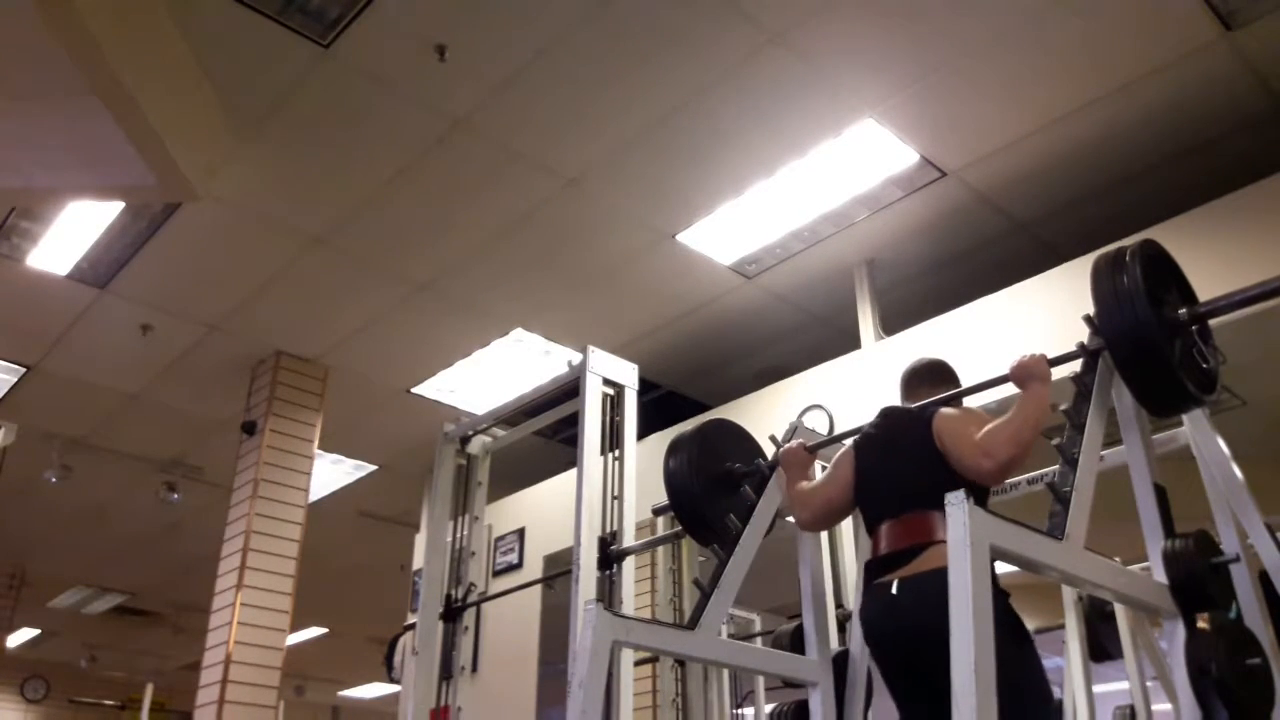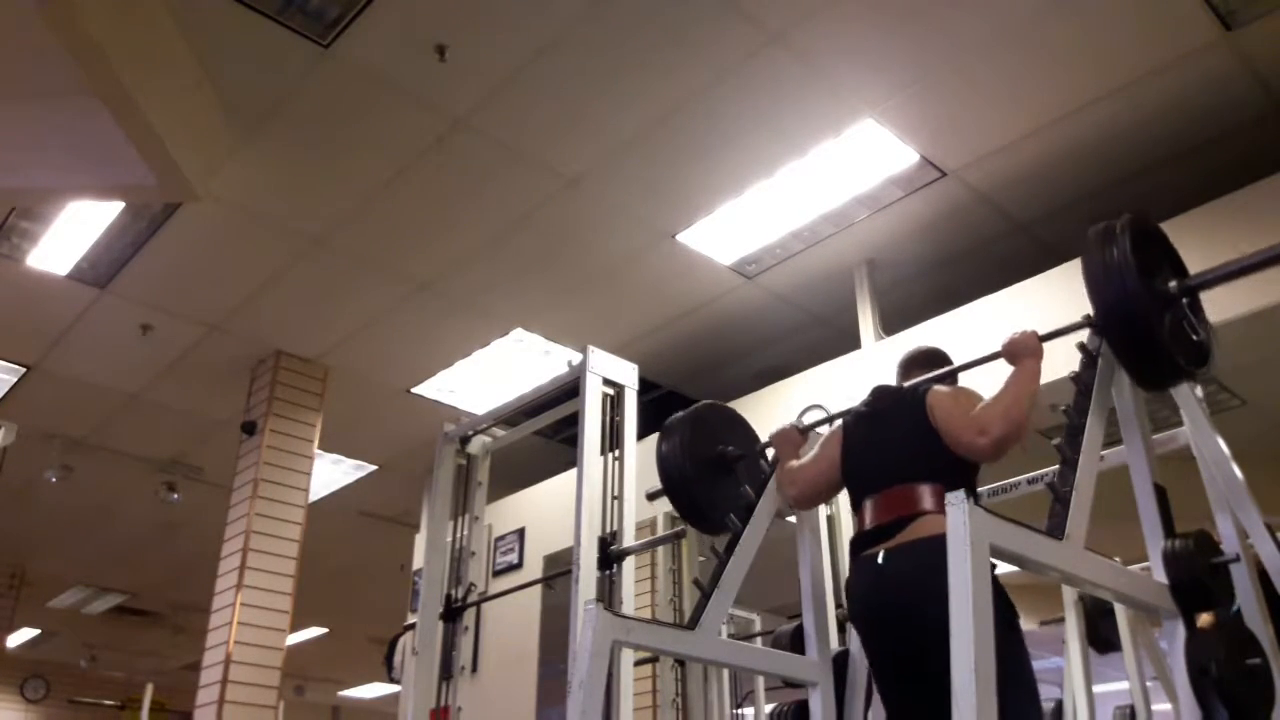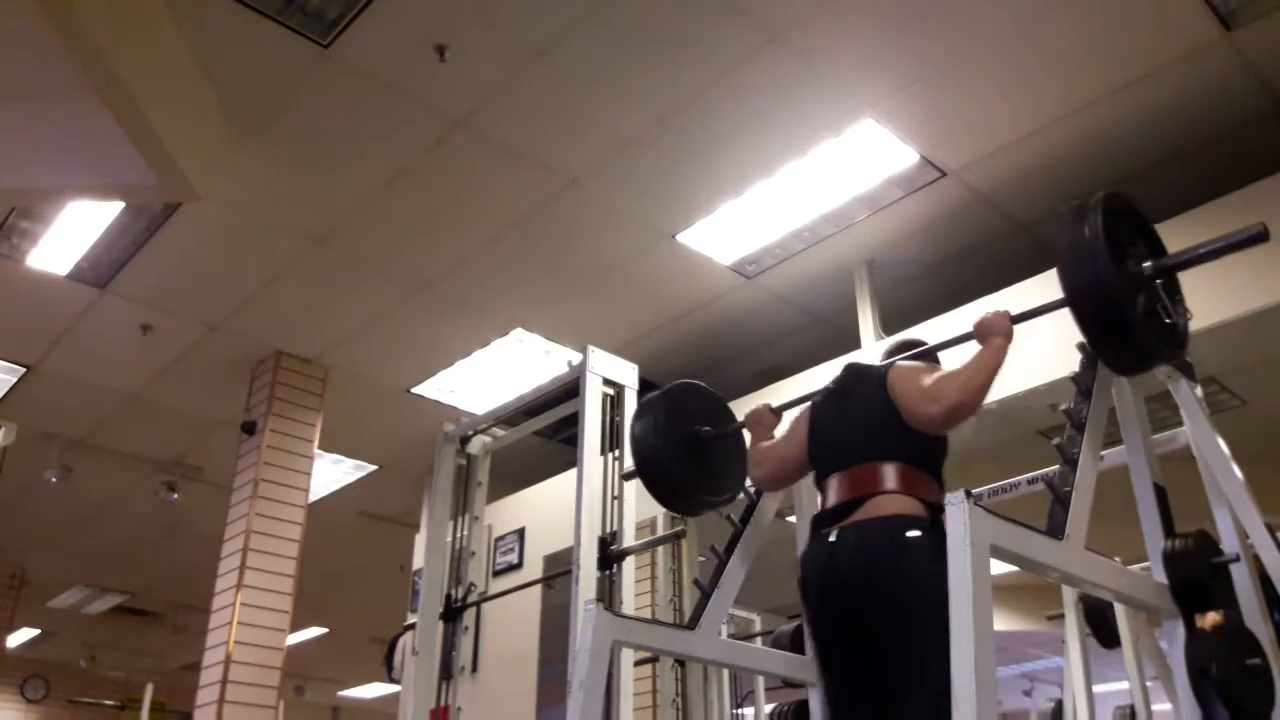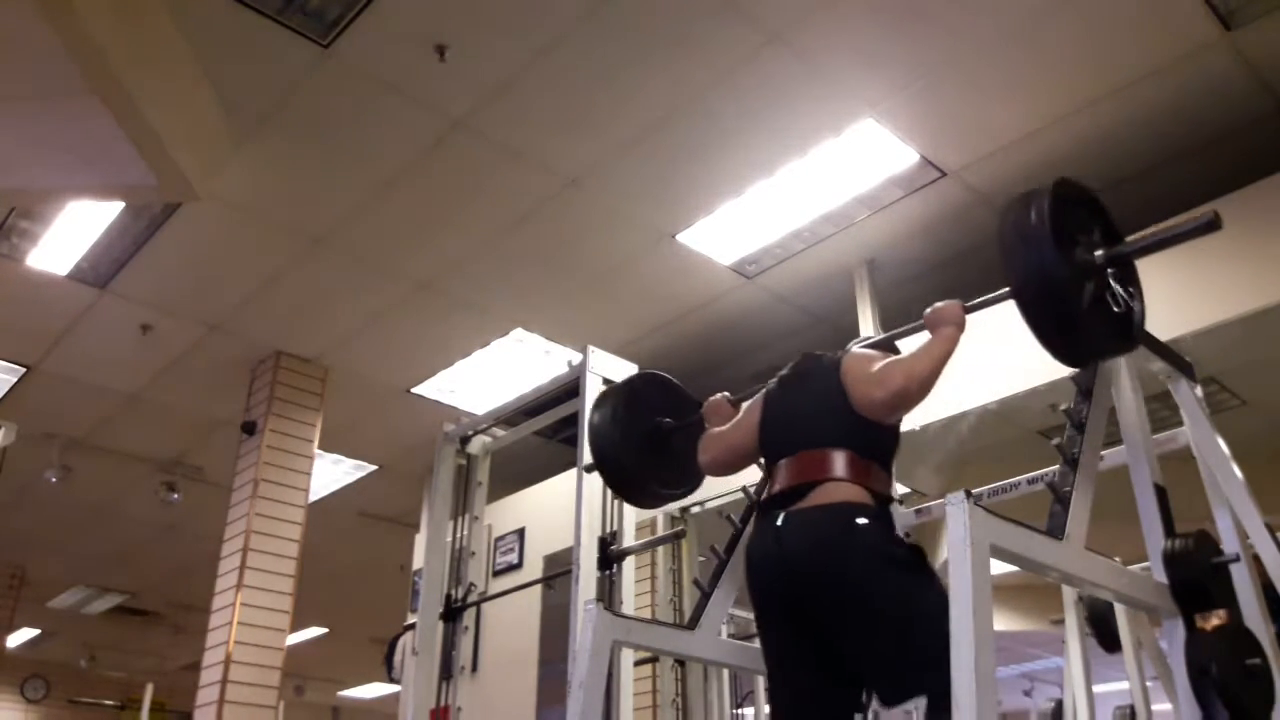
dt=0.4s
person 1, frame 1
left shoulder: (862, 446)
right shoulder: (954, 421)
left elbow: (809, 512)
right elbow: (994, 458)
left wrist: (797, 469)
right wrist: (1035, 386)
left hip: (883, 610)
right hip: (949, 596)
person 1, frame 2
left shoulder: (852, 426)
right shoulder: (946, 400)
left elbow: (797, 490)
right elbow: (988, 435)
left wrist: (788, 451)
right wrist: (1027, 363)
left hip: (870, 586)
right hip: (936, 569)
person 1, frame 3
left shoulder: (824, 404)
right shoulder: (913, 375)
left elbow: (764, 470)
right elbow: (942, 404)
left wrist: (762, 431)
right wrist: (995, 341)
left hip: (824, 562)
right hip: (895, 549)
person 1, frame 4
left shoulder: (780, 391)
right shoulder: (864, 364)
left elbow: (713, 456)
right elbow: (890, 390)
left wrist: (718, 419)
right wrist: (946, 331)
left hip: (772, 550)
right hip: (842, 536)
right knee: (952, 675)
